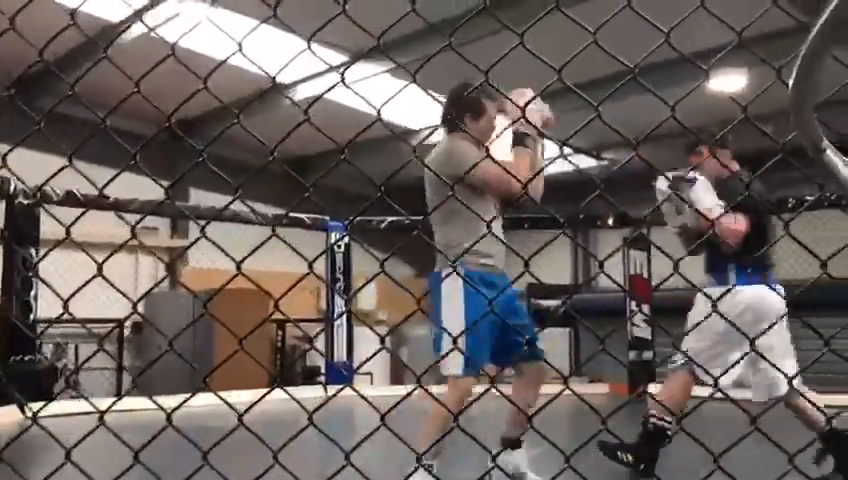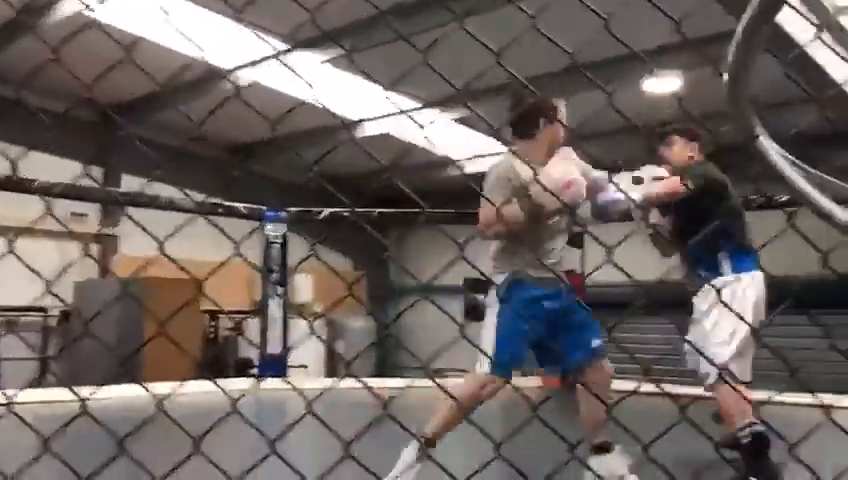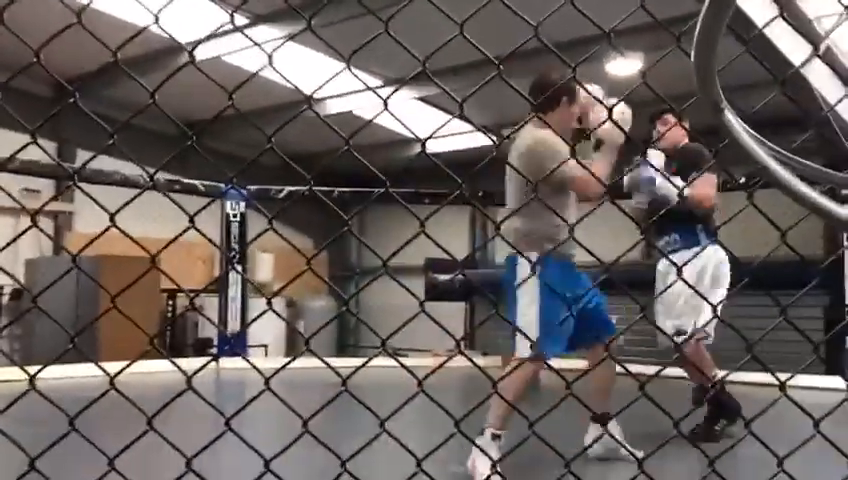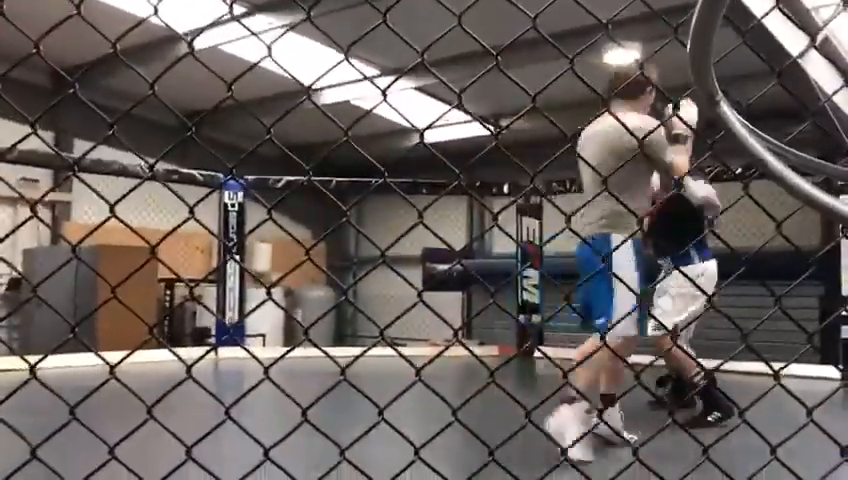
dt=0.4s
person 1, frame 1
left shoulder: (478, 157)
right shoulder: (450, 151)
left elbow: (532, 190)
right elbow: (513, 183)
left wrist: (537, 135)
right wrist: (525, 134)
left hip: (493, 281)
right hip: (462, 281)
left knee: (531, 365)
right knee: (463, 377)
person 1, frame 2
left shoulder: (563, 162)
right shoulder: (510, 170)
right elbow: (491, 225)
right wrist: (542, 205)
left hip: (555, 290)
right hip: (516, 289)
left knee: (598, 372)
right knee: (489, 381)
person 1, frame 3
left shoulder: (545, 138)
right shoulder: (539, 141)
right elbow: (591, 187)
left wrist: (595, 127)
right wrist: (612, 138)
left hip: (559, 264)
right hip: (535, 265)
left knee: (605, 342)
right knee: (531, 356)
left ankle: (604, 435)
right ankle: (488, 442)
person 1, frame 4
left shoulder: (598, 128)
right shoulder: (644, 126)
right elbow: (677, 173)
right wrist: (683, 137)
left hip: (594, 239)
right hip: (614, 240)
left knee: (622, 329)
right knee: (619, 331)
left ankle: (606, 413)
right ankle: (569, 411)
person 2, frame 1
left shoulder: (741, 186)
right shoulder: (725, 191)
left elbow: (730, 238)
right elbow: (692, 242)
left wrist: (701, 196)
right wrist: (678, 203)
left hip: (738, 292)
right hip: (764, 294)
left knee: (688, 366)
right knee: (784, 382)
left ankle: (643, 452)
person 2, frame 2
left shoulder: (700, 173)
left elbow: (666, 188)
right elbow: (667, 245)
right wrist: (649, 207)
left hip: (730, 282)
right hip: (726, 282)
left knee: (718, 374)
right knee: (723, 370)
right ankle: (751, 434)
person 2, frame 3
left shoulder: (694, 154)
right shoulder: (657, 163)
left elbow: (706, 199)
right elbow: (644, 210)
left wrist: (662, 183)
right wrist: (640, 180)
left hip: (698, 256)
right hip: (672, 259)
left knee: (688, 338)
right knee: (678, 337)
left ankle: (721, 409)
right ankle: (719, 399)
person 2, frame 4
right shoulder: (657, 184)
left elbow: (712, 205)
left hip: (691, 268)
right hip: (675, 268)
left knee: (661, 336)
right knee: (666, 333)
left ankle: (716, 403)
right ankle: (678, 388)
